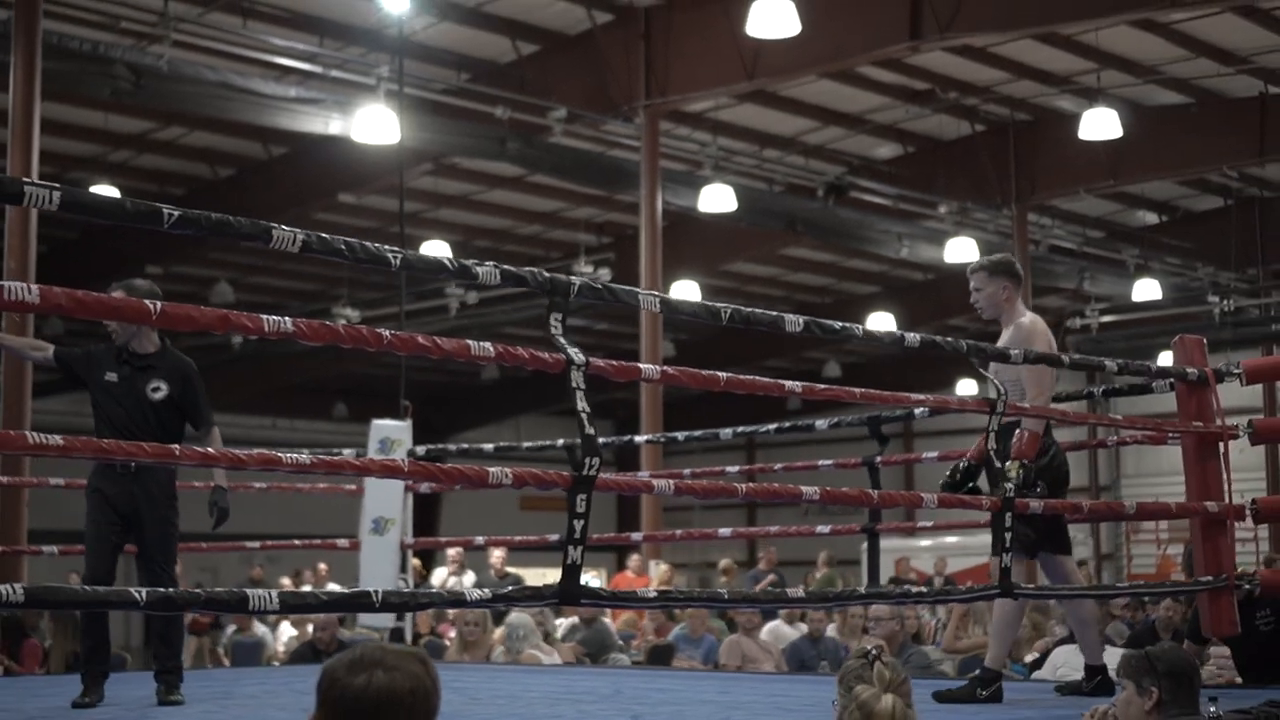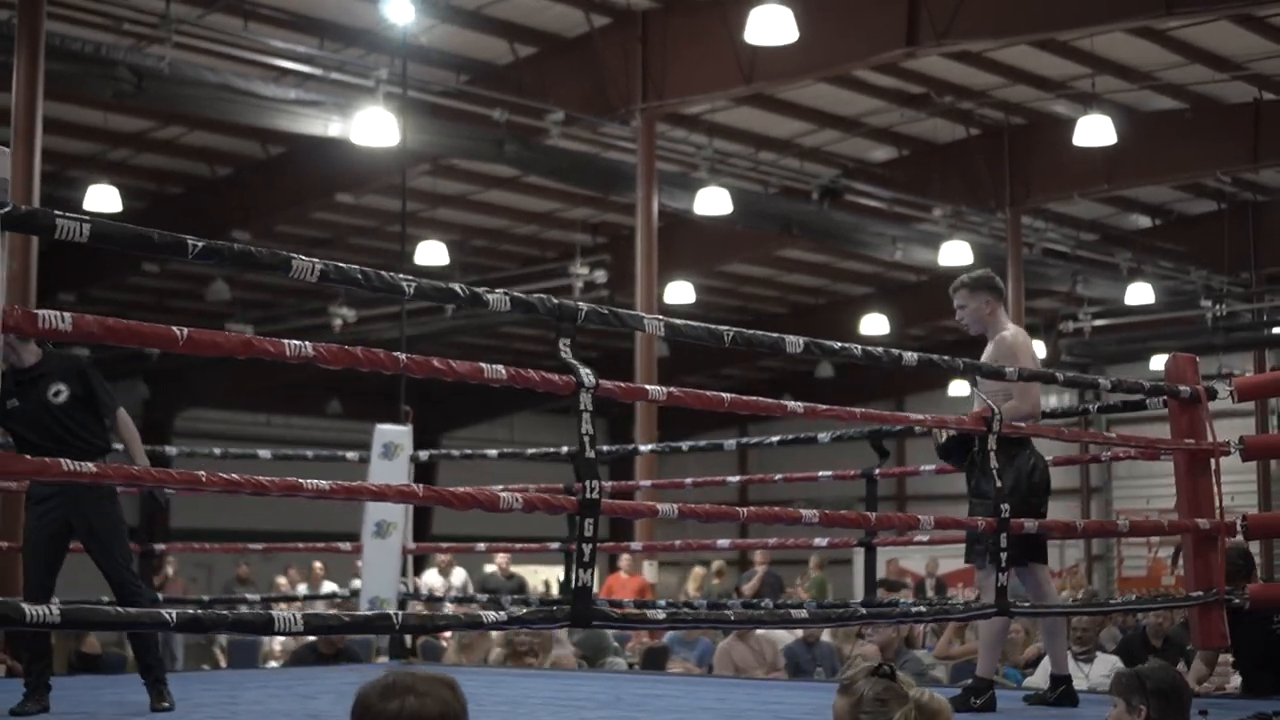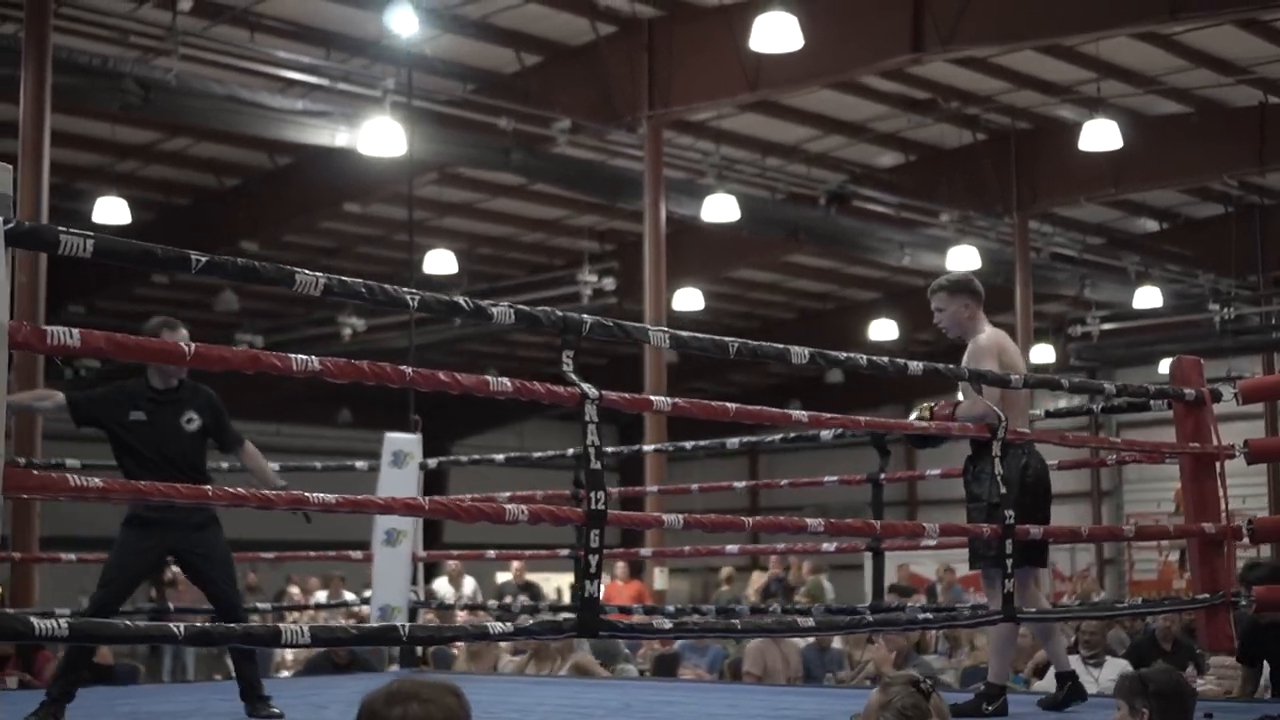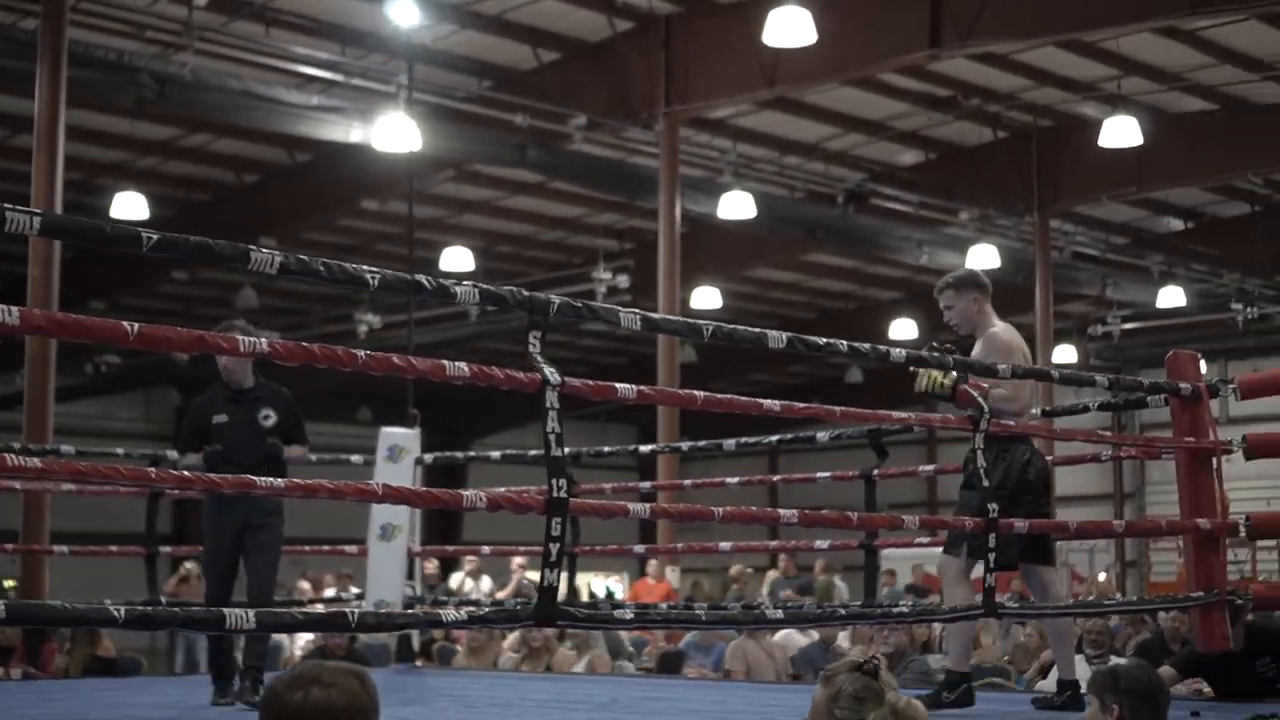
dt=1s
person 1, frame 1
left shoulder: (1027, 329)
right shoulder: (1011, 334)
left elbow: (1037, 404)
left wrist: (1019, 461)
right wrist: (972, 460)
left hip: (1029, 456)
right hip: (1022, 457)
left knee: (1012, 566)
right knee: (1059, 568)
left ankle: (989, 679)
right ankle: (1096, 672)
person 1, frame 2
left shoulder: (1009, 341)
right shoulder: (1002, 346)
left elbow: (1028, 405)
right wrist: (971, 428)
left hip: (1007, 466)
right hip: (1008, 465)
left knee: (991, 575)
right knee: (1033, 576)
left ankle: (982, 688)
right ankle: (1061, 682)
person 1, frame 3
left shoulder: (983, 344)
right shoulder: (998, 343)
left elbow: (986, 408)
left wrist: (938, 414)
right wrist: (948, 413)
left hip: (1002, 467)
right hip: (1020, 464)
left knee: (999, 580)
right knee: (1021, 581)
right ankle: (1066, 677)
person 1, frame 4
left shoulder: (996, 338)
right shoulder: (998, 341)
left elbow: (1017, 401)
left wrist: (956, 388)
right wrist: (952, 387)
left hip: (1001, 461)
right hip: (1016, 461)
left knee: (953, 568)
right knee: (1042, 578)
left ankle: (957, 680)
right ankle: (1068, 687)
person 2, frame 1
left shoulder: (179, 369)
right shoulder: (100, 360)
left elbow: (208, 430)
right elbow: (41, 352)
left wrist: (219, 485)
left hip: (154, 484)
right hip: (107, 482)
left knee: (161, 584)
right knee: (96, 583)
left ankle: (168, 680)
right ankle: (93, 682)
person 2, frame 2
left shoulder: (71, 368)
left elbow: (117, 415)
left wrist: (144, 467)
left hip: (92, 487)
right hip: (44, 494)
left knee: (127, 584)
right knee: (35, 593)
left ankle: (156, 682)
right ankle: (37, 690)
person 2, frame 3
left shoulder: (202, 399)
right shoulder: (120, 399)
left elbow: (239, 447)
right elbow: (53, 400)
left wrist: (278, 488)
left hip: (195, 519)
right hip: (146, 520)
left knee: (231, 605)
right knee: (101, 608)
person 2, frame 4
left shoulder: (280, 400)
right shoulder: (205, 405)
left elbow: (302, 450)
right elbow: (186, 460)
left wrist: (281, 452)
right wrist: (205, 460)
left hip: (265, 505)
right hip: (223, 504)
left knee: (261, 592)
right knee: (217, 596)
left ankle: (251, 680)
right ankle: (222, 681)
